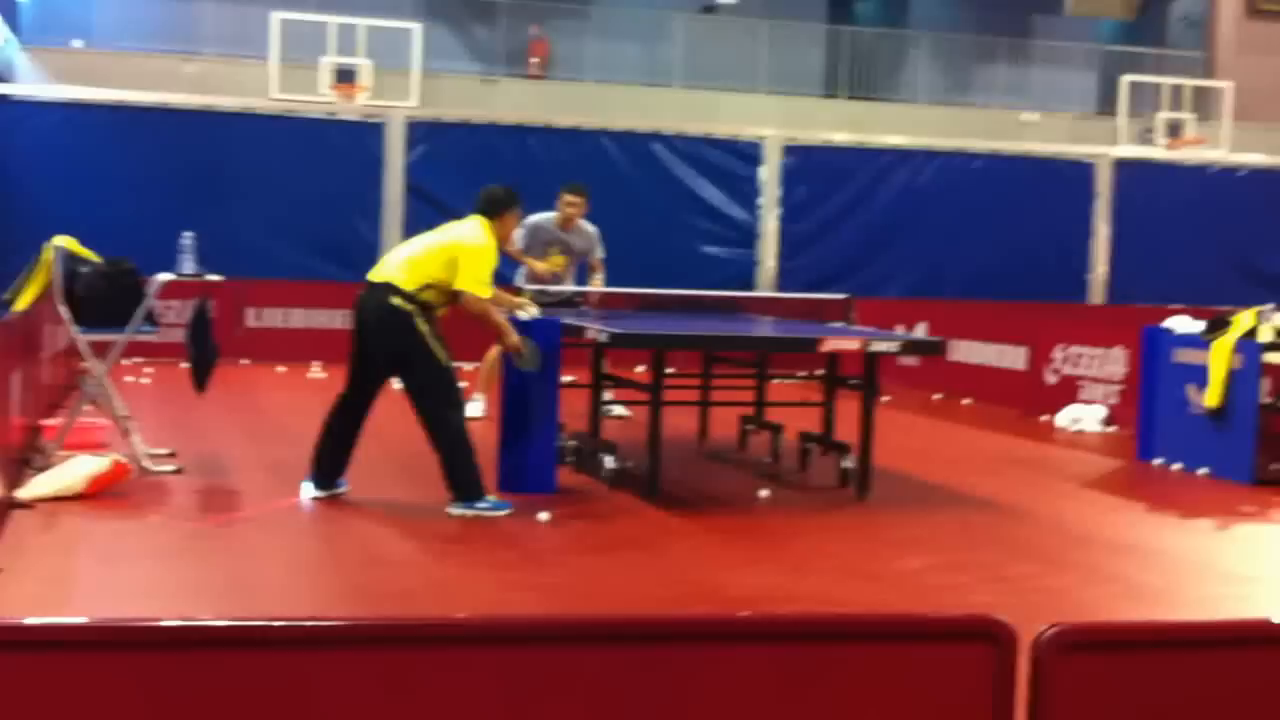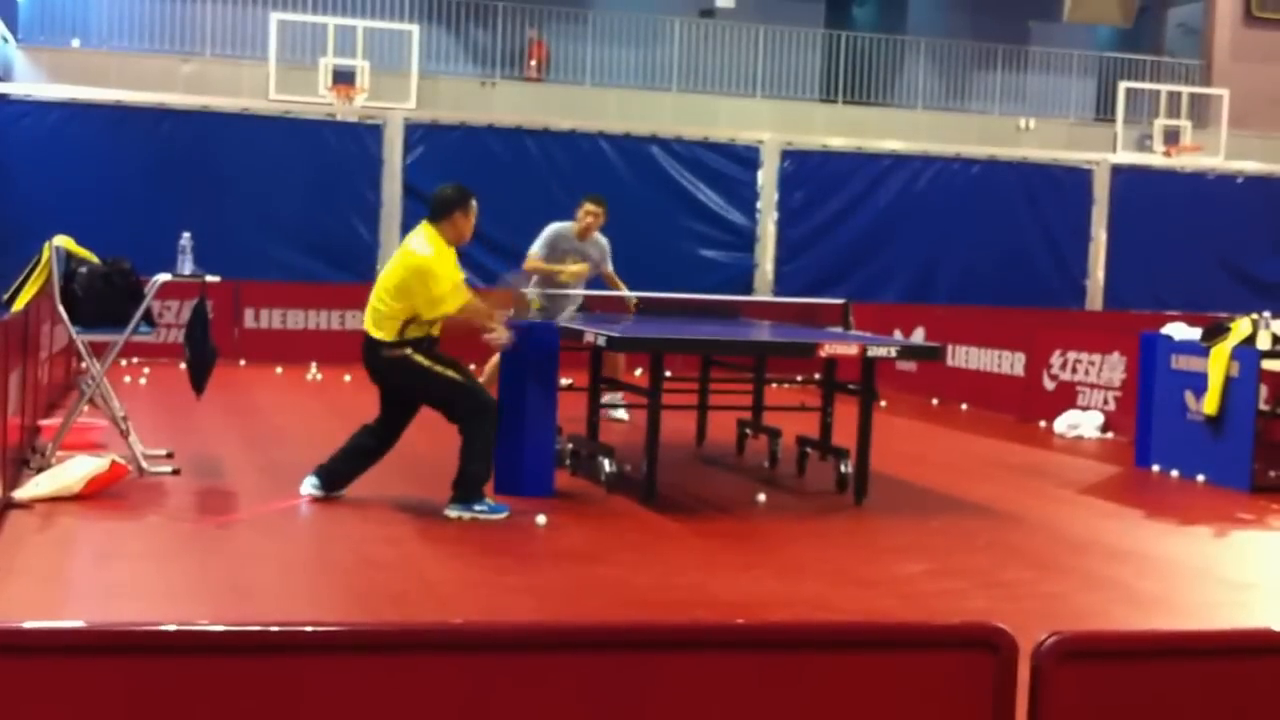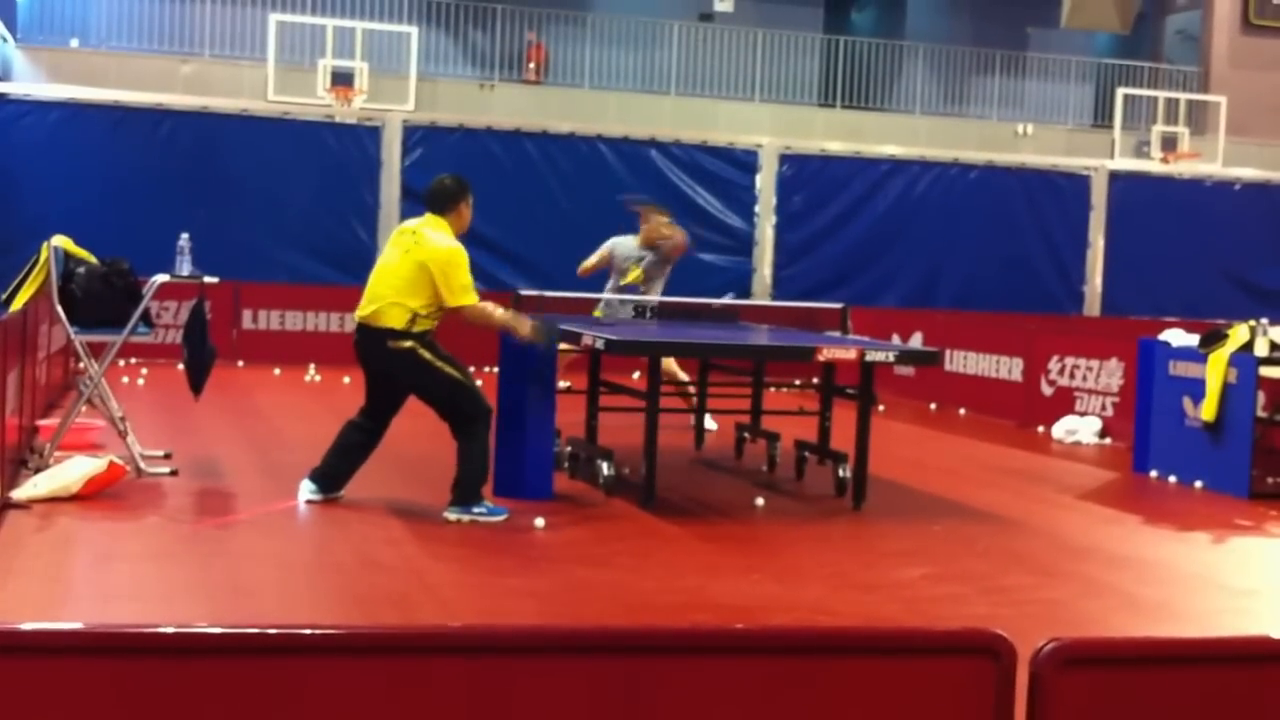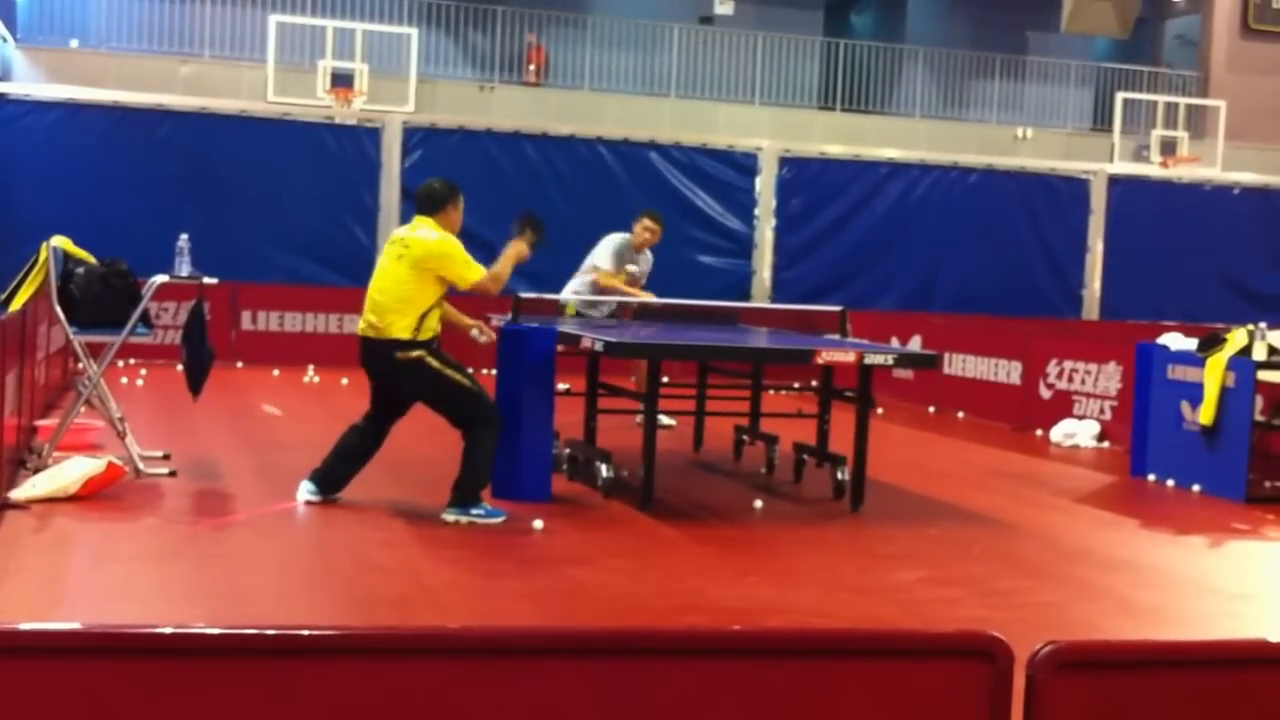
dt=0.7s
person 1, frame 1
left shoulder: (462, 229)
right shoulder: (481, 243)
left elbow: (465, 287)
right elbow: (471, 301)
left wrist: (510, 302)
right wrist: (505, 331)
left hip: (373, 301)
right hip: (399, 311)
left knee: (356, 395)
right knee: (443, 403)
left ankle: (322, 480)
right ankle: (469, 496)
person 1, frame 2
left shoulder: (436, 245)
right shoulder: (427, 258)
left elbow: (458, 297)
right elbow: (457, 312)
left wrist: (491, 324)
right wrist: (492, 318)
left hip: (398, 346)
right hip: (397, 352)
left knee: (391, 422)
right knee: (480, 410)
left ankle: (323, 480)
right ankle: (467, 500)
person 1, frame 3
left shoulder: (409, 230)
right shoulder: (447, 248)
right elbow: (469, 312)
left wrist: (484, 306)
right wrist: (512, 322)
left hip: (372, 336)
right hip: (400, 342)
left knee: (375, 414)
right knee: (474, 413)
left ankle: (321, 483)
right ankle: (467, 503)
person 1, frame 4
left shoulder: (402, 237)
right shoulder: (438, 243)
right elbow: (490, 284)
left wrist: (466, 322)
right wrist: (513, 253)
left hip: (377, 348)
right hip: (408, 353)
left knee: (378, 419)
right knee: (484, 416)
left ankle: (320, 484)
right ankle: (466, 504)
person 2, frame 1
left shoulder: (589, 234)
right shoulder: (536, 223)
left elbow: (596, 268)
right elbow: (510, 248)
left wrist: (596, 281)
right wrist: (533, 264)
left hip: (563, 296)
right hip: (530, 292)
left ankle: (606, 399)
right ankle: (478, 398)
person 2, frame 2
left shoulder: (601, 245)
right shoulder: (555, 231)
left elbow: (609, 275)
right elbow: (529, 265)
left wrist: (627, 294)
right wrist: (566, 269)
left hip: (573, 308)
right hip: (540, 305)
left ankle: (612, 400)
person 2, frame 3
left shoulder: (666, 252)
right shoulder: (618, 244)
left elbow: (682, 244)
right elbow: (583, 272)
left wrist: (671, 234)
right wrist: (600, 259)
left hip: (642, 322)
right hip: (608, 316)
left knee: (668, 368)
right knee: (563, 352)
person 2, frame 4
left shoulder: (646, 259)
right shoulder: (614, 243)
right elbow: (603, 281)
right wrist: (640, 295)
left hip: (605, 311)
right hip: (576, 305)
